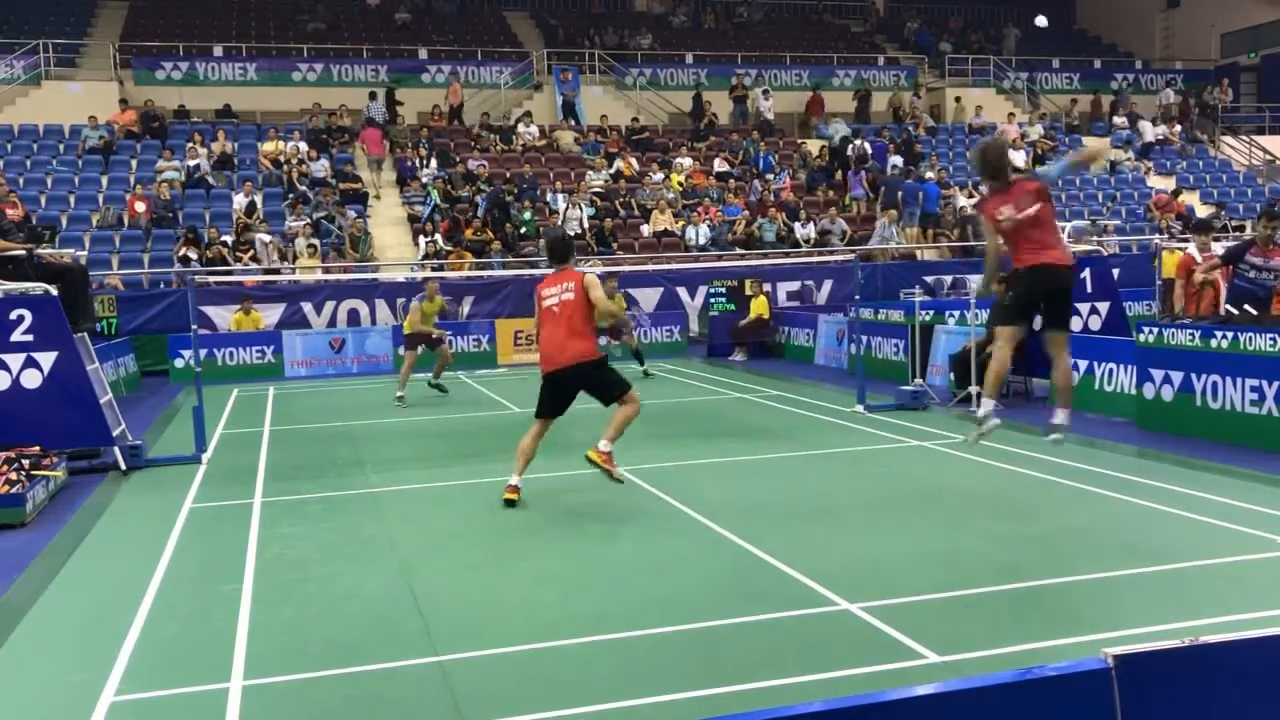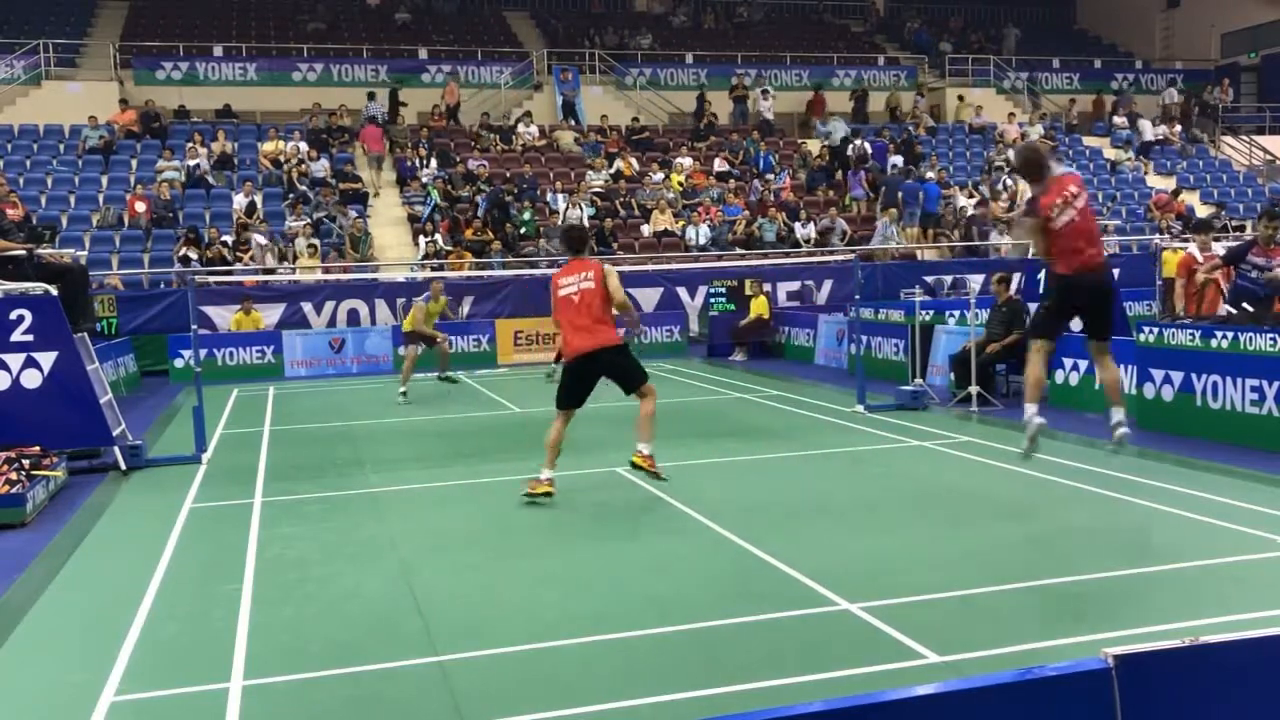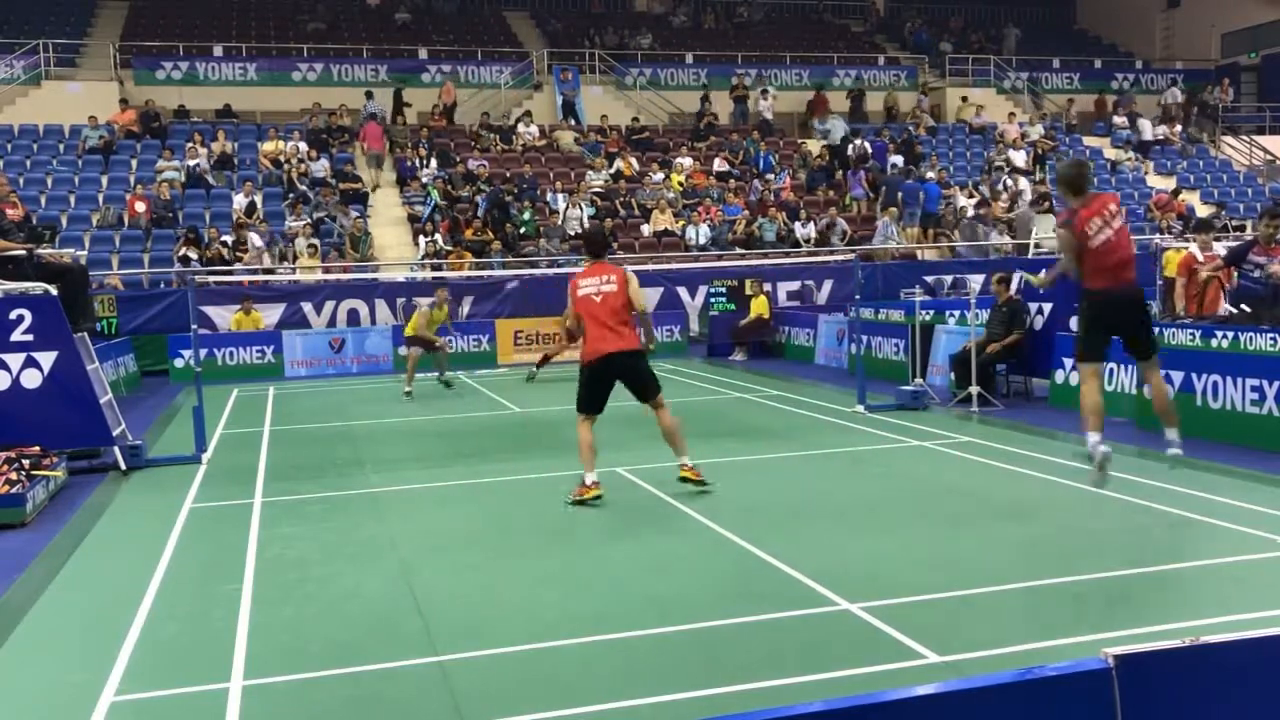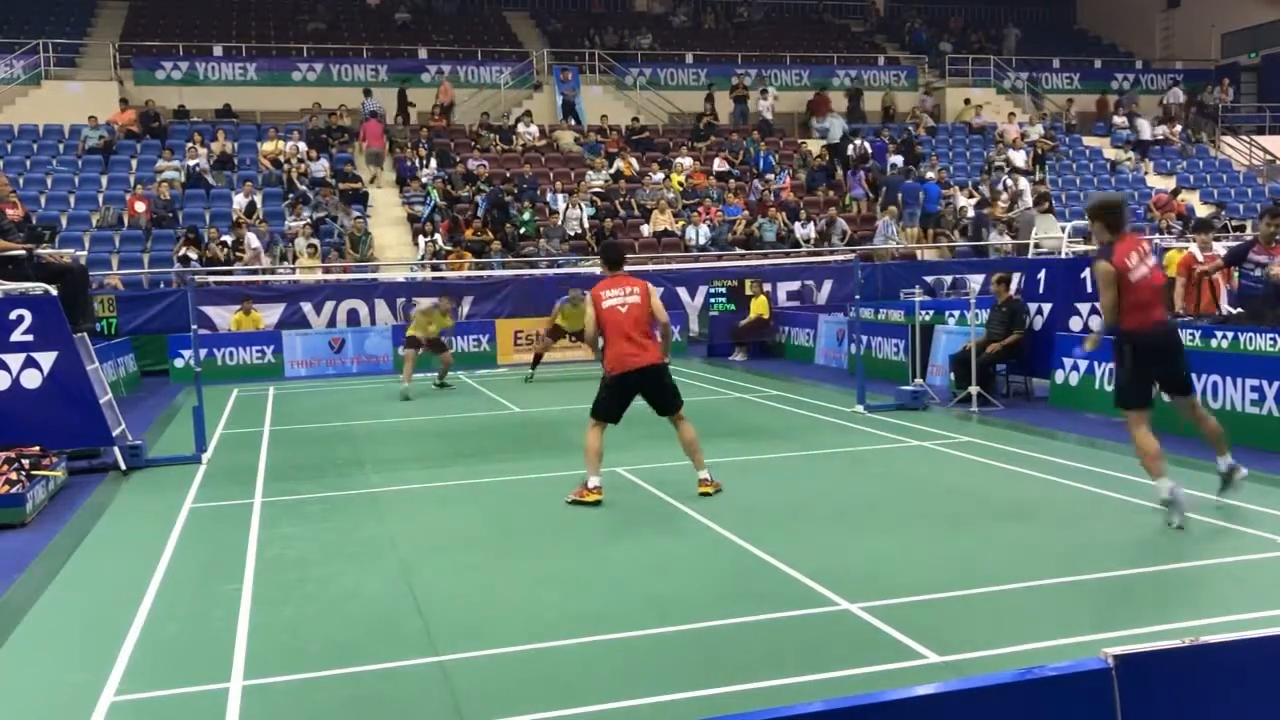
dt=0.1s
person 1, frame 1
left shoulder: (986, 208)
right shoulder: (1035, 182)
left elbow: (994, 256)
right elbow: (1078, 159)
left wrist: (986, 283)
left hip: (1027, 273)
right hip: (1057, 270)
left knee: (1004, 343)
right knee: (1058, 350)
left ankle: (987, 411)
right ankle: (1060, 420)
person 1, frame 2
left shoulder: (1032, 211)
right shoulder: (1072, 179)
left elbow: (1045, 254)
left hip: (1065, 281)
right hip: (1099, 277)
left knee: (1038, 351)
right knee: (1104, 356)
left ankle: (1032, 417)
right ankle: (1118, 421)
person 1, frame 3
left shoulder: (1067, 226)
right shoulder: (1111, 199)
left elbow: (1072, 271)
left hip: (1097, 299)
right hip: (1131, 294)
left knee: (1090, 378)
right knee: (1151, 371)
left ankle: (1096, 445)
right ankle: (1172, 439)
person 1, frame 4
left shoulder: (1106, 262)
right shoulder: (1140, 242)
left elbow: (1108, 312)
left wrist: (1095, 338)
left hip: (1140, 342)
right hip: (1165, 333)
left knee: (1137, 424)
right knee: (1191, 408)
left ankle: (1169, 492)
right ankle: (1229, 465)
person 2, frame 1
left shoulder: (540, 289)
right shoulder: (586, 279)
right elbow: (606, 309)
left hip: (552, 366)
right hip: (586, 361)
left knee: (539, 426)
right knee: (631, 403)
left ankle: (513, 484)
right ankle: (602, 450)
person 2, frame 2
left shoulder: (556, 278)
right shoulder: (603, 269)
left elbow: (558, 322)
right elbow: (620, 302)
right wrist: (634, 321)
left hip: (575, 354)
right hip: (609, 349)
left knee: (563, 418)
right knee: (648, 394)
left ankle: (545, 479)
right ankle: (643, 453)
person 2, frame 3
left shoulder: (575, 282)
right shoulder: (625, 275)
left elbow: (573, 327)
right elbow: (640, 308)
right wrist: (649, 337)
left hip: (593, 358)
right hip: (627, 352)
left knee: (584, 420)
right knee: (660, 406)
left ankle: (590, 482)
right ankle: (686, 467)
person 2, frame 4
left shoulder: (595, 294)
right shoulder: (645, 287)
left elbow: (591, 335)
right elbow: (664, 322)
left wrist: (597, 350)
right wrist: (665, 352)
left hip: (618, 369)
right hip: (652, 364)
left knee: (595, 426)
right knee: (679, 419)
left ankle: (592, 486)
right ankle: (704, 478)
